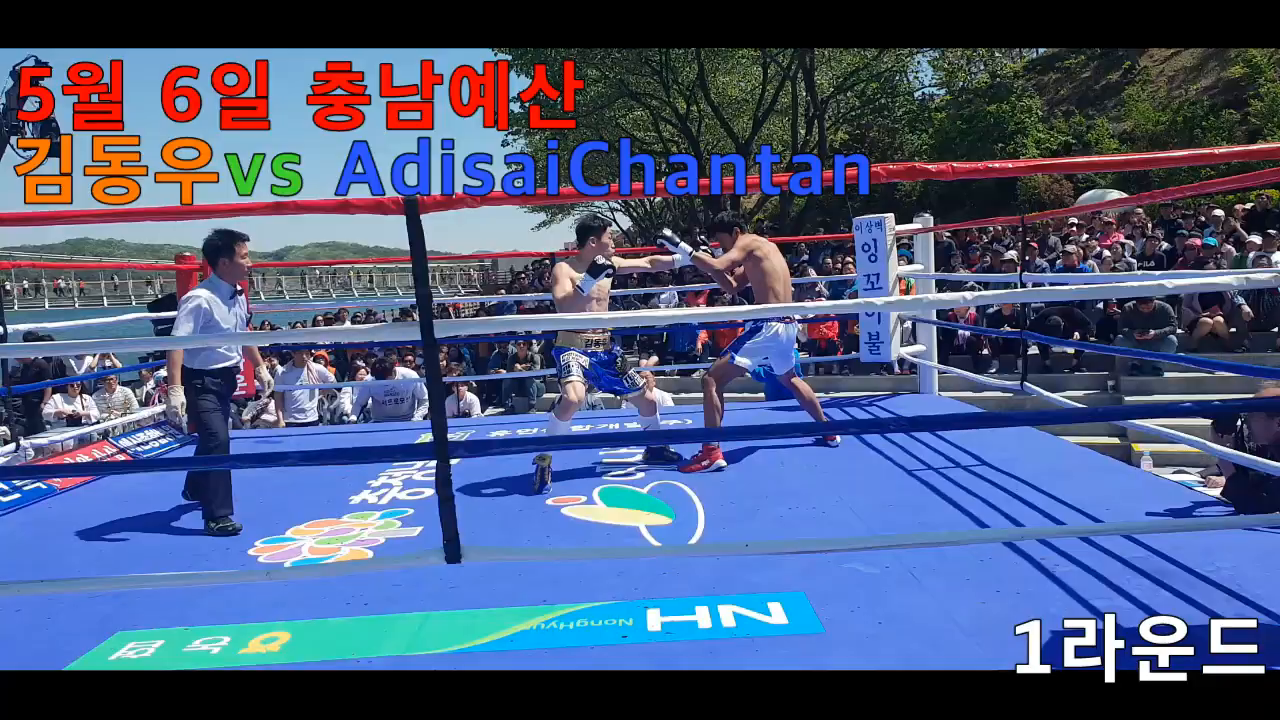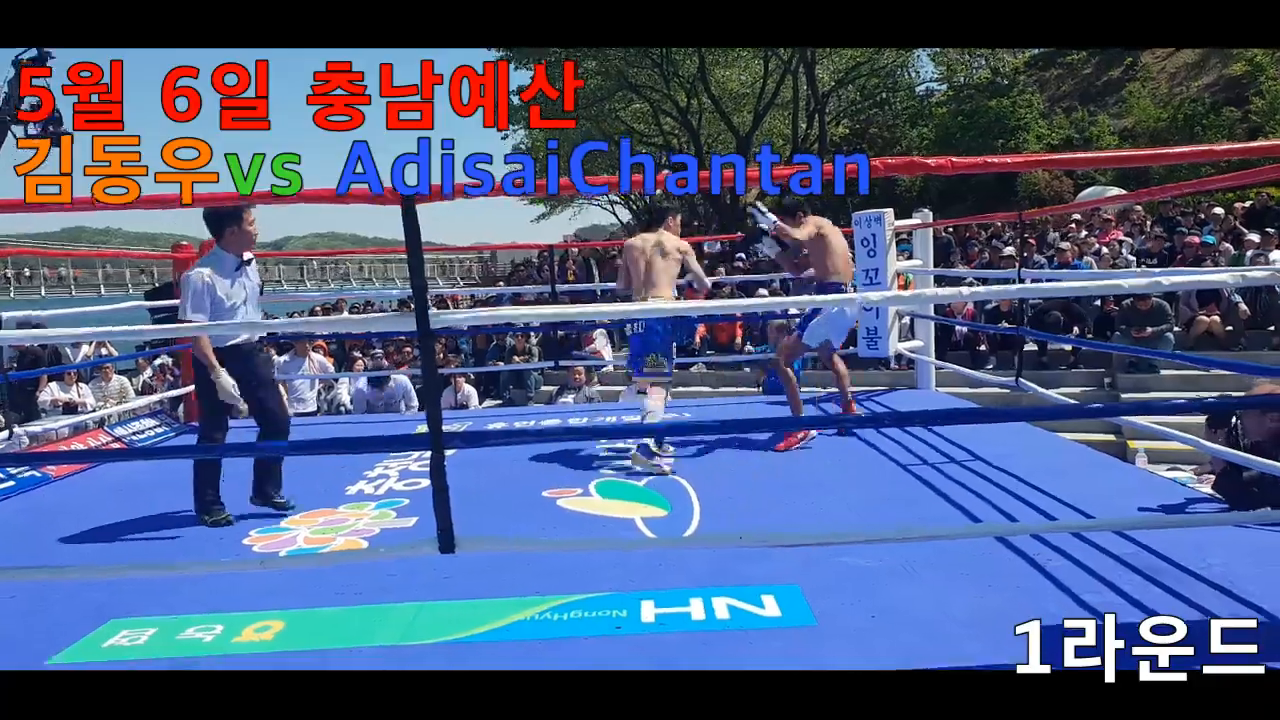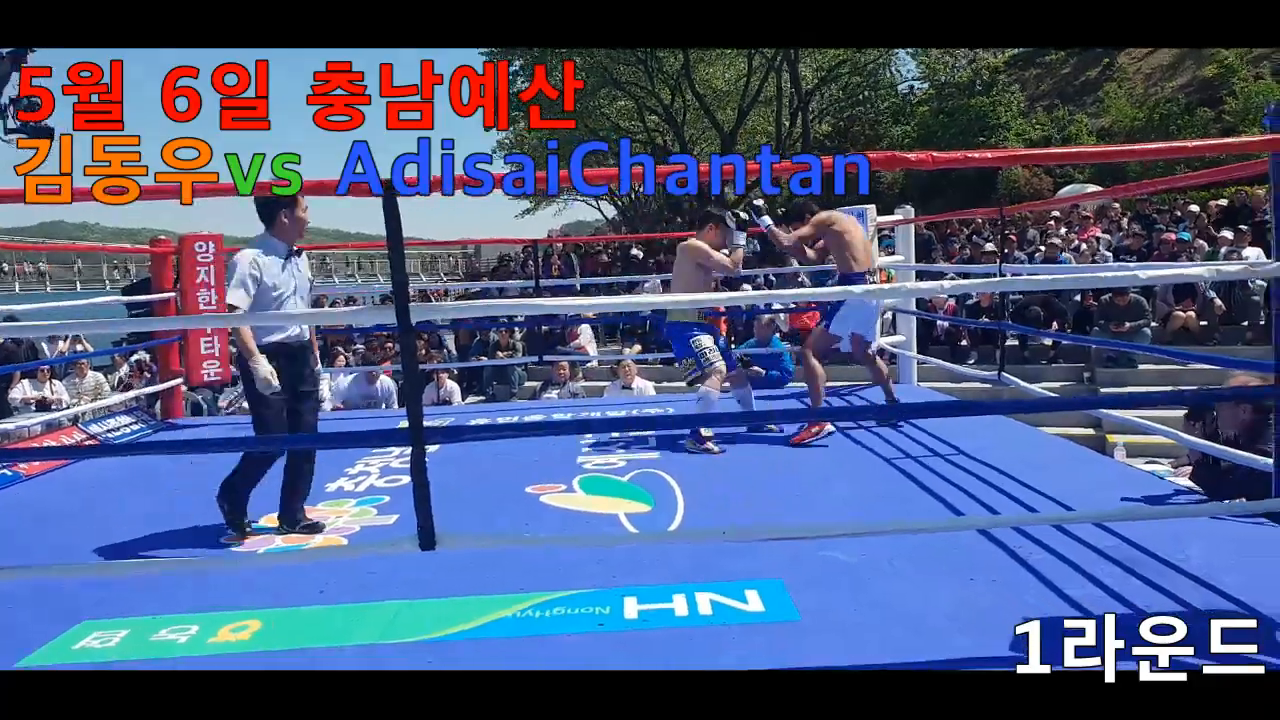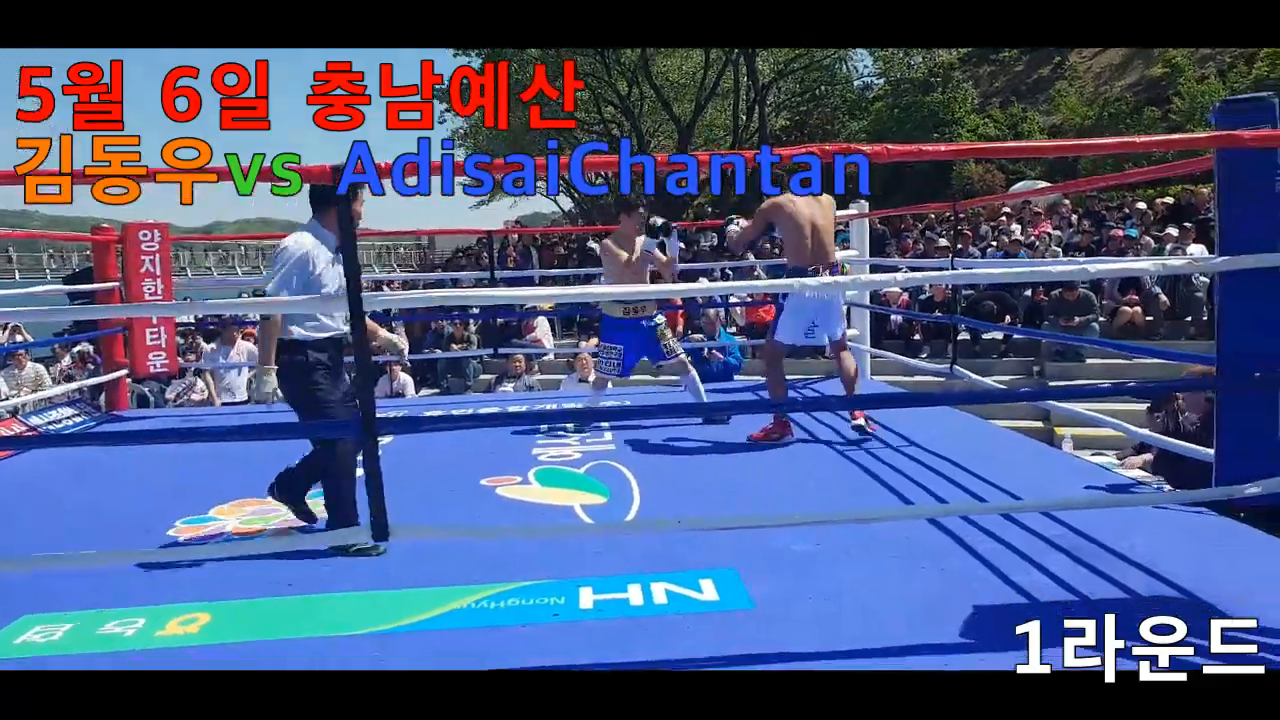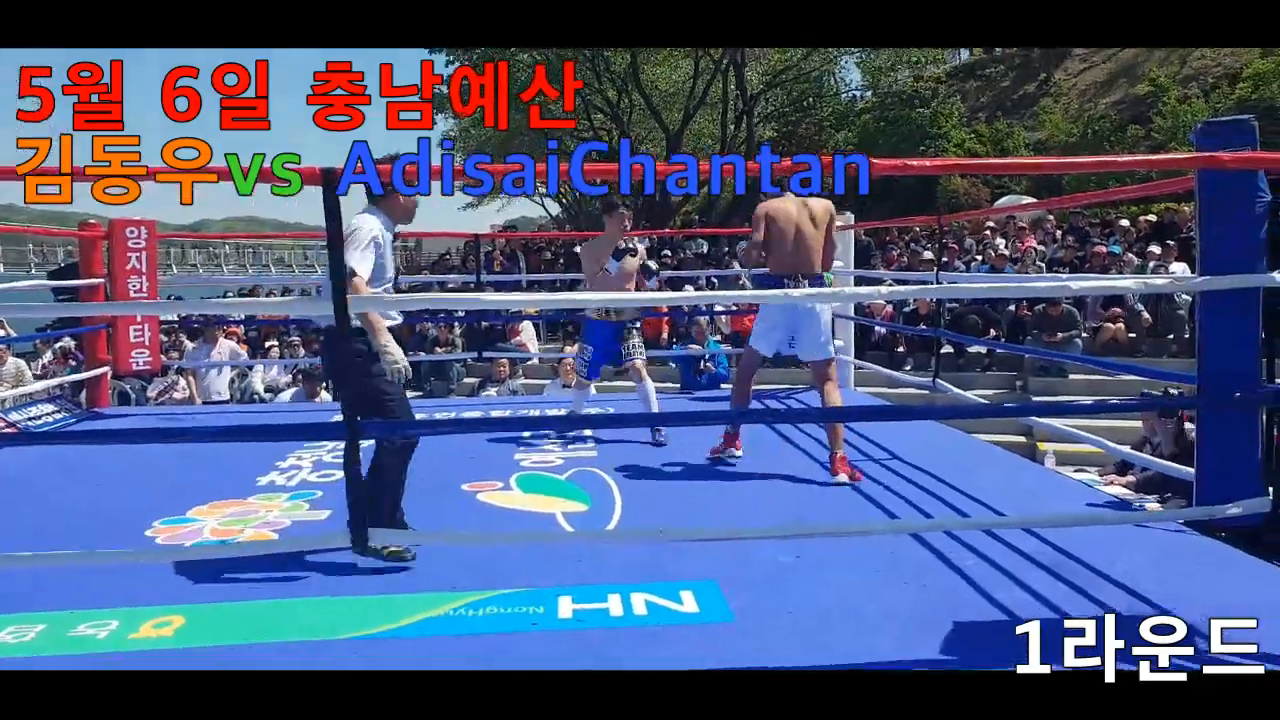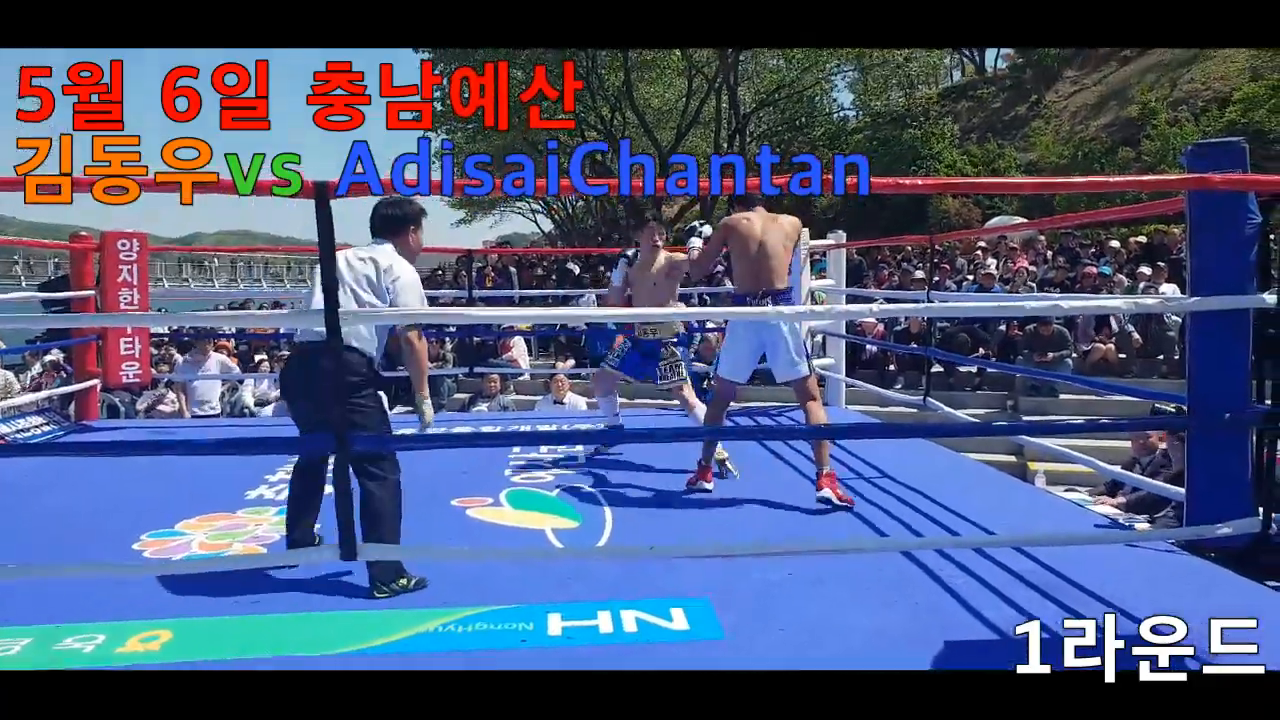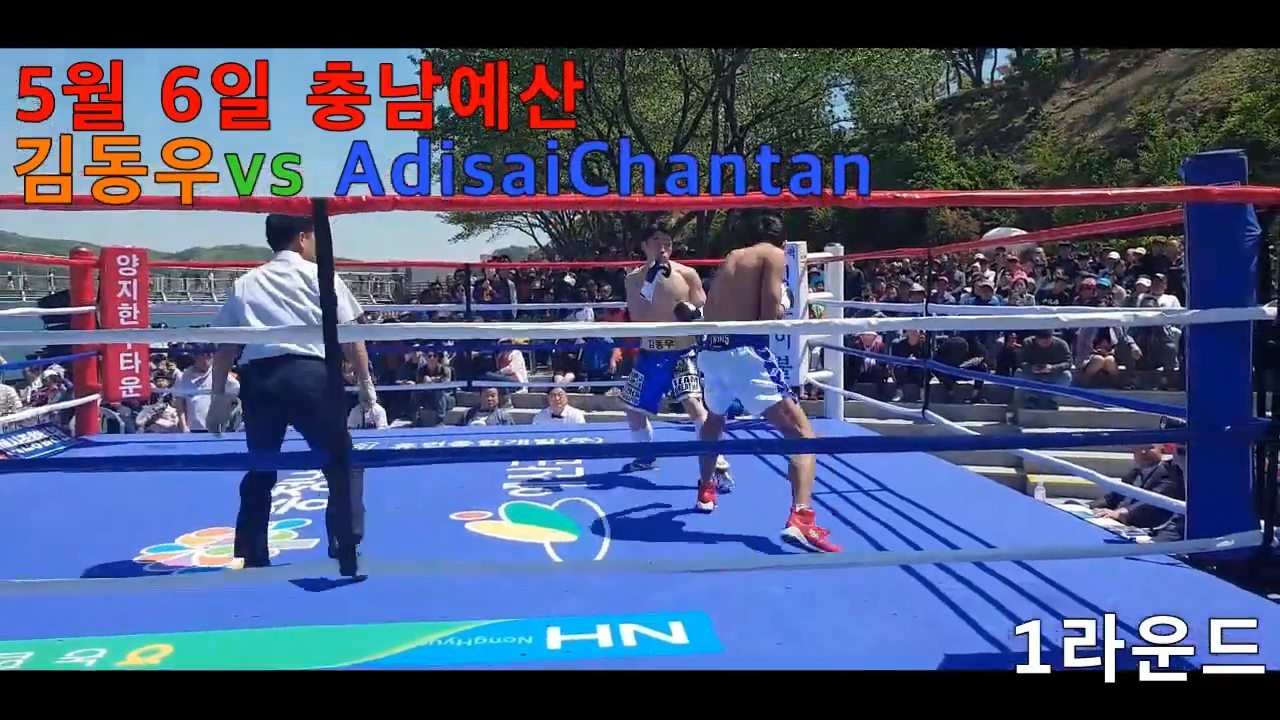
dt=0.4s
person 1, frame 1
left shoulder: (238, 295)
right shoulder: (199, 300)
left wrist: (260, 367)
right wrist: (175, 389)
left hip: (225, 378)
right hip: (200, 381)
left knee: (214, 440)
right knee: (217, 441)
left ankle: (195, 489)
right ankle: (218, 516)
person 1, frame 2
left shoulder: (248, 262)
right shoulder: (203, 275)
right elbow: (196, 330)
right wrist: (218, 374)
left hip: (250, 353)
right hip: (215, 360)
left knee: (276, 420)
right knee: (214, 435)
left ankle: (265, 489)
right ankle: (208, 504)
person 1, frame 3
left shoulder: (299, 258)
right shoulder: (249, 260)
right elbow: (236, 316)
left wrist: (313, 354)
right wrist: (257, 361)
left hip: (298, 357)
right hip: (265, 359)
left knee: (304, 437)
right knee: (271, 440)
left ankle: (292, 513)
right ankle: (232, 495)
person 1, frame 4
left shoulder: (336, 250)
right shoulder: (298, 249)
right elbow: (273, 310)
left wrist: (383, 336)
right wrist: (266, 370)
left hip: (327, 356)
right hip: (304, 361)
left knee: (342, 438)
right knee: (341, 441)
left ankle: (290, 486)
right ankle: (345, 531)
person 1, frame 5
left shoulder: (368, 227)
right shoulder: (370, 228)
right elbow: (354, 285)
right wrist: (385, 342)
left hip: (348, 346)
right hip: (358, 347)
left knee: (373, 435)
right knee: (399, 436)
left ankle: (375, 527)
right ankle: (373, 532)
person 1, frame 6
left shoulder: (337, 260)
right shoulder: (399, 270)
left elbow: (306, 321)
right elbow: (411, 337)
right wrist: (422, 397)
left hip: (305, 365)
right hip: (348, 368)
left knee: (314, 452)
right knee: (380, 469)
left ankle: (300, 534)
right ankle: (388, 575)
person 1, frame 7
left shoulder: (245, 283)
right shoulder: (319, 276)
left elbow: (225, 346)
left wrist: (218, 399)
right wrist: (366, 382)
left hip: (261, 379)
right hip: (310, 375)
left knee: (261, 470)
right knee: (342, 466)
left ankle: (252, 555)
right ankle: (345, 551)
person 2, frame 1
left shoulder: (748, 242)
right shoulder: (767, 248)
left elbow: (717, 266)
right elbow: (731, 287)
left wrist: (682, 247)
right wrist: (706, 256)
left hip: (767, 326)
right hip: (788, 326)
left knee: (712, 380)
right knee: (791, 380)
left ankle: (711, 452)
right ankle: (828, 431)
person 2, frame 2
left shoulder: (815, 222)
right shoulder: (825, 230)
left elbow: (796, 237)
right elbow: (797, 267)
left wrist: (768, 218)
right wrist: (771, 245)
right hip: (845, 302)
left knee: (782, 359)
right knee: (829, 355)
left ankle: (802, 429)
right ankle: (850, 409)
person 2, frame 3
left shoulder: (825, 218)
right shoulder: (843, 222)
left elbow: (787, 243)
right elbow: (811, 258)
left wrist: (763, 219)
right wrist: (779, 227)
left hip: (854, 294)
left knee: (809, 351)
right knee: (865, 354)
left ankle: (819, 421)
right ankle: (893, 408)
person 2, frame 4
left shoulder: (772, 206)
right shoulder: (826, 200)
left elbow: (736, 245)
left wrist: (732, 227)
right hip: (832, 283)
left knee: (773, 356)
right knee: (841, 350)
left ankle: (781, 426)
right ankle: (856, 413)
person 2, frame 5
left shoulder: (766, 209)
right shoulder: (825, 207)
left elbow: (752, 258)
right elbow: (828, 262)
left wrist: (744, 251)
left knee: (746, 369)
right knee: (827, 380)
left ankle: (731, 440)
right ankle: (838, 460)
person 2, frame 6
left shoulder: (732, 224)
right shoulder: (792, 224)
left elbow: (698, 271)
left hip: (744, 316)
right hip: (781, 314)
left knee: (720, 396)
right knee: (809, 398)
left ankle: (704, 472)
right ankle: (825, 480)
person 2, frame 7
left shoulder: (728, 260)
right shoulder: (773, 255)
right elbow: (771, 315)
right wrist: (782, 304)
left hip: (710, 352)
right hip: (745, 351)
left knee: (715, 421)
right knee: (802, 432)
left ankle: (706, 490)
right ankle: (800, 518)
person 3, frame 1
left shoulder: (609, 263)
right shoulder: (564, 269)
left elbow: (648, 263)
right elbow: (562, 307)
left wrist: (682, 259)
right wrist: (588, 279)
left hip: (606, 347)
right hip: (572, 348)
left knee: (647, 399)
right knee: (572, 399)
left ankle: (656, 448)
person 3, frame 2
left shoulder: (630, 245)
right shoulder: (677, 244)
left elbow: (622, 289)
right elbow: (703, 285)
left hip: (637, 319)
right hip: (658, 316)
left knee: (654, 381)
right knee: (658, 383)
left ankle: (654, 440)
right ankle: (644, 447)
person 3, frame 3
left shoulder: (704, 250)
right shoulder: (694, 247)
left elbow: (734, 270)
right elbow: (732, 268)
left wrist: (738, 235)
right wrist: (738, 236)
left hip: (702, 323)
right hip: (683, 325)
left knee: (735, 371)
right knee: (717, 371)
right ankle: (698, 435)
person 3, frame 4
left shoulder: (648, 240)
right shoulder: (608, 246)
left elbow: (669, 276)
right elbow: (631, 275)
left wrist: (673, 242)
right wrist: (649, 245)
left hip: (649, 315)
right hip: (617, 320)
left knee: (681, 362)
right knee: (604, 377)
person 3, frame 5
left shoulder: (637, 250)
right shoulder: (590, 249)
left elbow: (639, 289)
right elbow: (593, 287)
right wrist: (614, 262)
left hip: (628, 319)
right hip: (597, 322)
left knee: (637, 369)
right knee: (583, 377)
left ankle: (656, 425)
right ankle: (575, 415)
person 3, frame 6
left shoulder: (673, 261)
right shoulder: (630, 264)
right elbow: (613, 301)
left wrist: (696, 241)
right wrist: (619, 269)
left hip: (669, 337)
right hip: (638, 336)
left knee: (684, 394)
right knee: (601, 379)
left ankle: (718, 453)
right ankle: (614, 429)
person 3, frame 7
left shoulder: (687, 274)
right shoulder: (634, 278)
right elbow: (636, 316)
left wrist: (693, 314)
right wrist: (650, 281)
left hip: (682, 351)
right hip: (650, 352)
left knee: (692, 404)
right knee: (634, 410)
left ankle: (719, 466)
right ankle: (646, 457)
